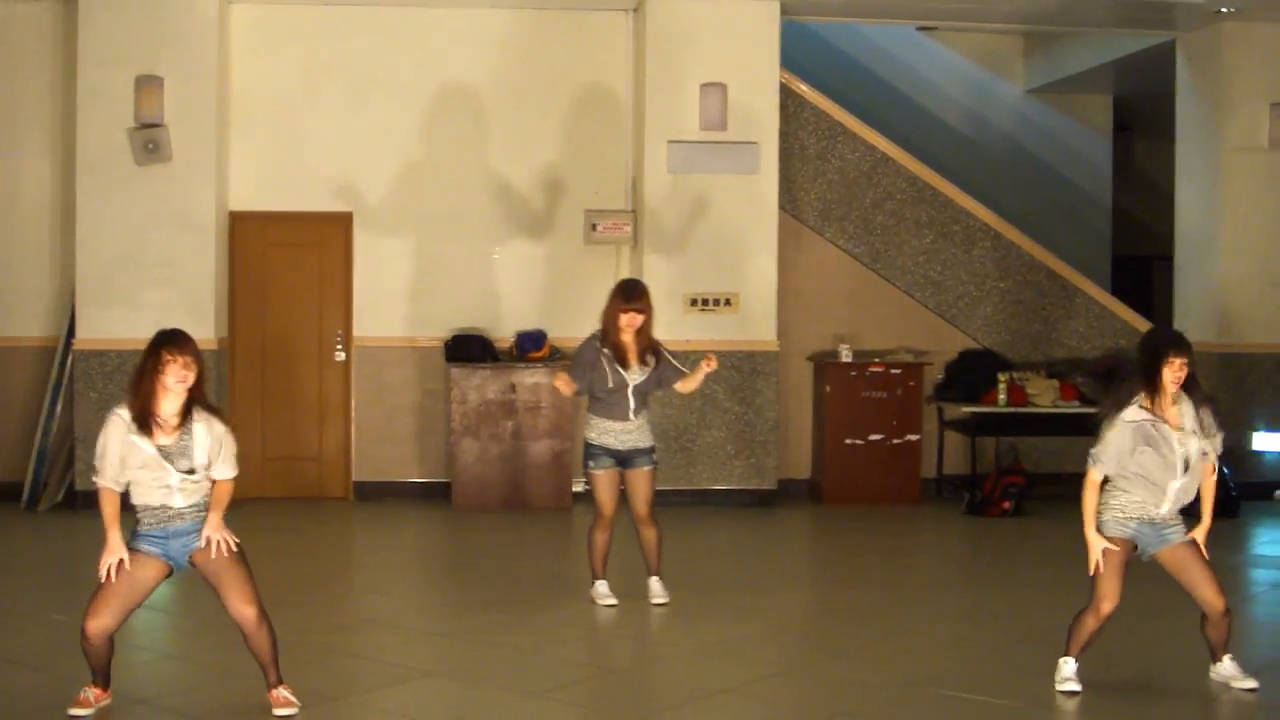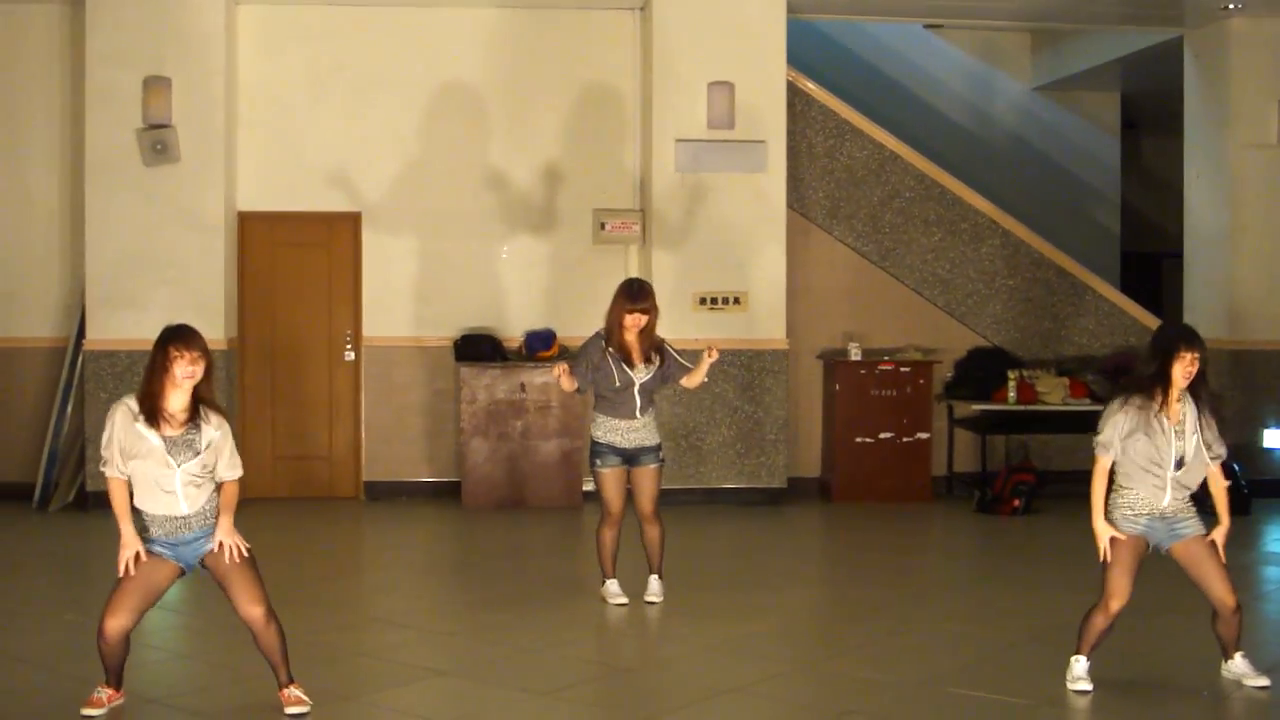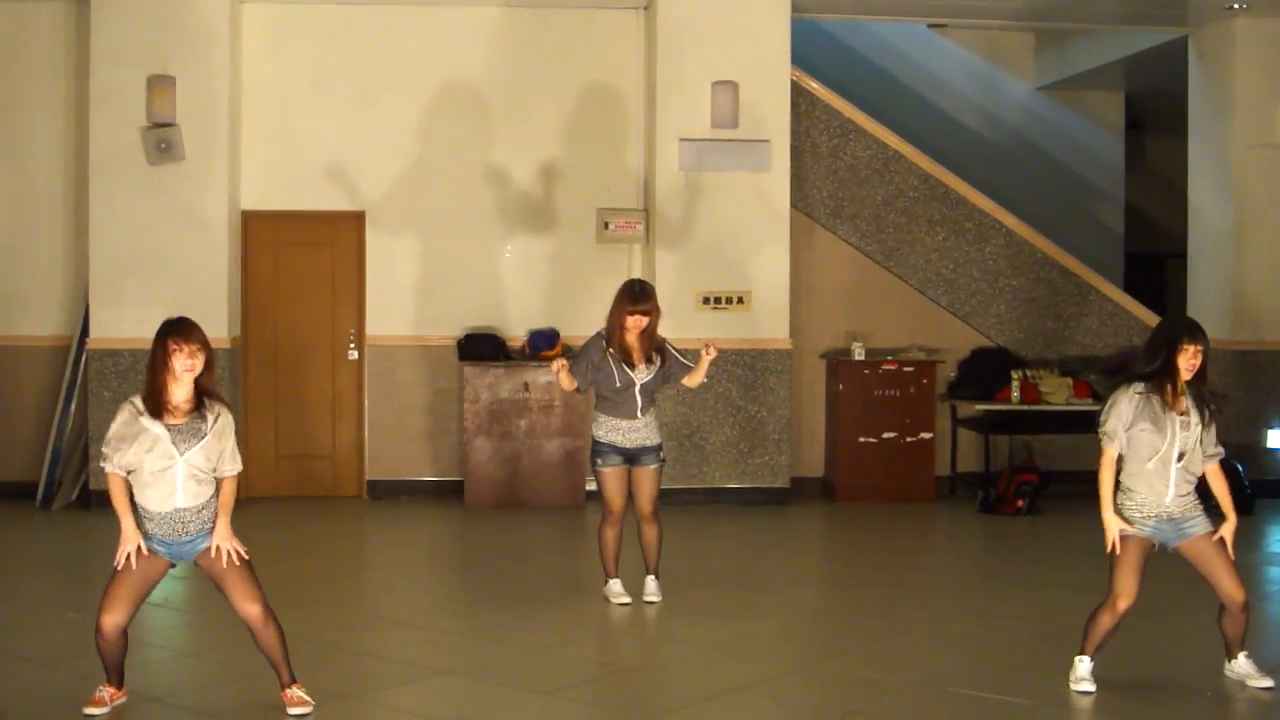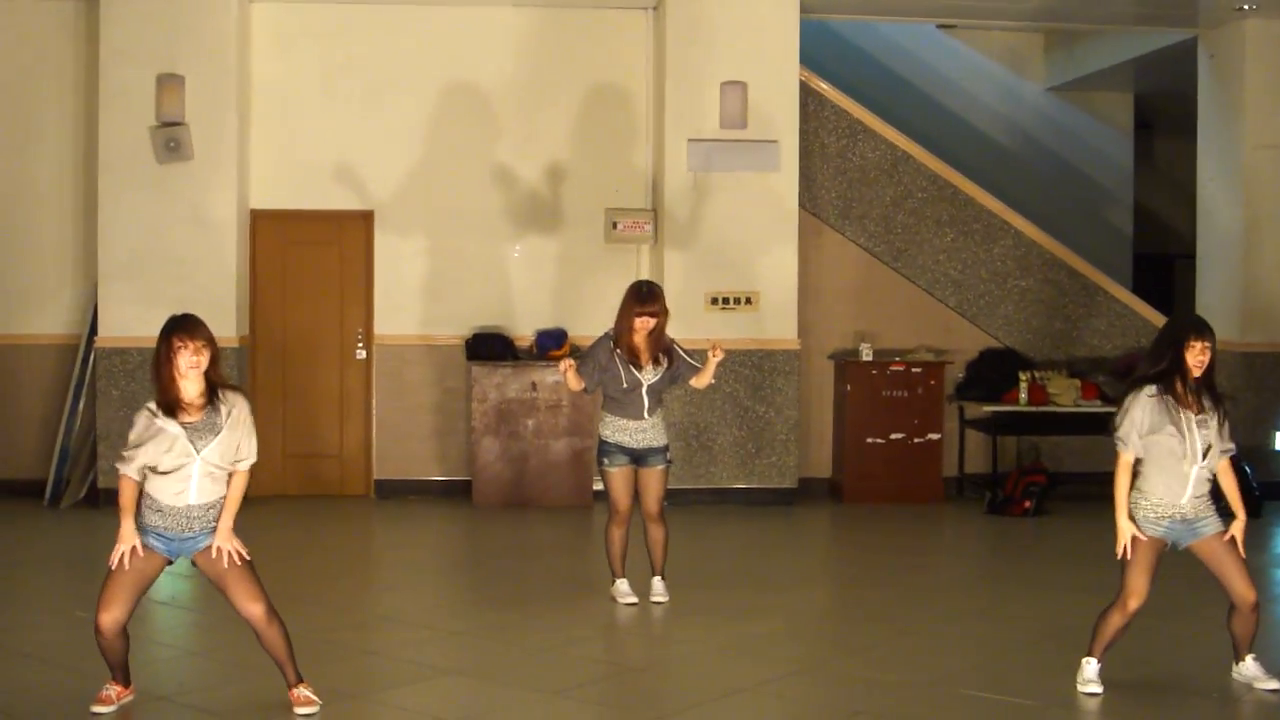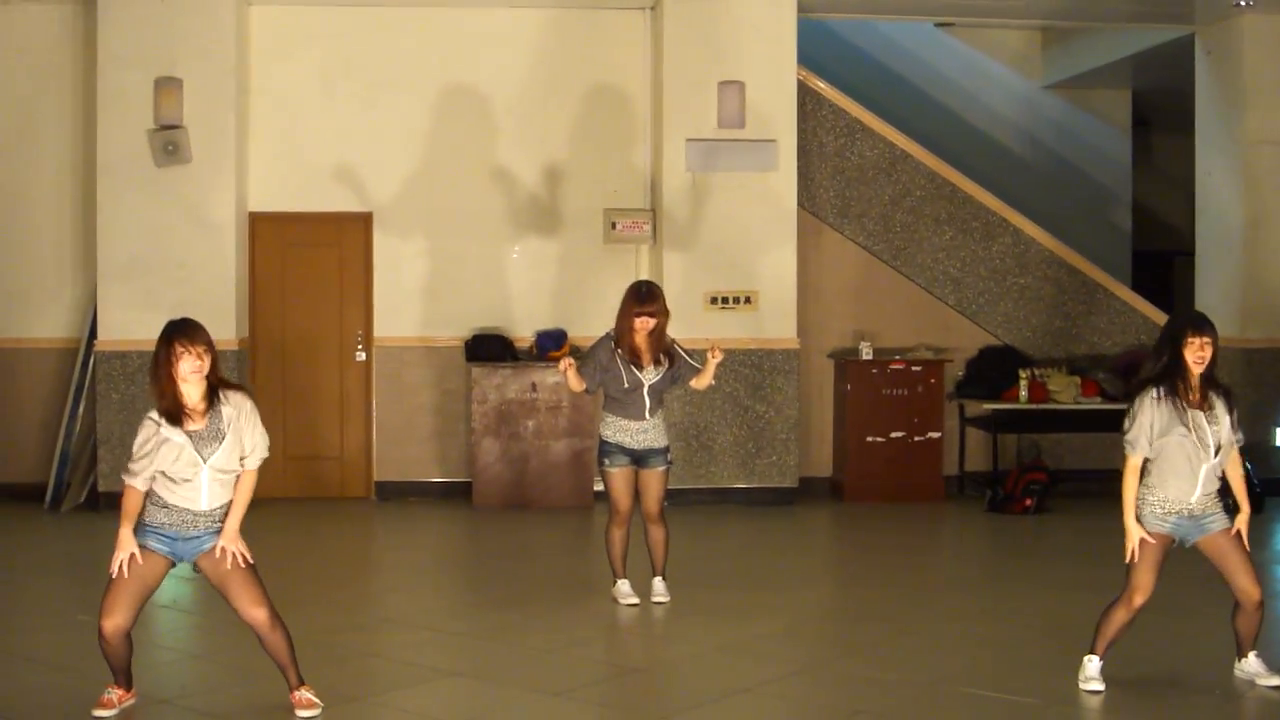
dt=0.1s
person 1, frame 1
left shoulder: (208, 424)
right shoulder: (121, 423)
left elbow: (224, 476)
right elbow: (108, 482)
left wrist: (216, 517)
right wrist: (113, 537)
left hip: (200, 527)
right hip: (148, 535)
left knee: (249, 612)
right knee: (95, 626)
left ankle: (276, 687)
right ankle: (100, 688)
person 1, frame 2
left shoulder: (214, 423)
right shoulder: (127, 414)
right elbow: (115, 473)
left wrist: (227, 520)
right wrist: (127, 532)
left hip: (211, 530)
right hip: (159, 539)
left knee: (257, 612)
right knee: (112, 625)
left ankle: (288, 686)
right ankle: (112, 688)
person 1, frame 3
left shoulder: (218, 414)
right shoulder: (135, 413)
left elbow: (227, 474)
right elbow: (115, 468)
left wrist: (224, 524)
right wrist: (128, 526)
left hip: (206, 530)
right hip: (152, 534)
left knee: (254, 609)
right knee: (108, 620)
left ankle: (289, 684)
right ankle: (114, 686)
person 1, frame 4
left shoulder: (233, 405)
right shoulder: (152, 416)
left elbow: (241, 467)
right elbow: (129, 472)
left wrist: (226, 524)
right wrist: (127, 525)
left hip: (210, 528)
right hip: (153, 530)
left knee: (257, 609)
right knee: (107, 619)
left ankle: (296, 684)
right ankle: (121, 684)
person 1, frame 5
left shoulder: (237, 404)
right shoulder: (157, 423)
left elbow: (250, 466)
right elbow: (137, 481)
left wrist: (232, 526)
right wrist: (125, 531)
left hip: (214, 530)
right hip: (157, 531)
left knee: (260, 614)
right knee: (111, 624)
left ankle: (297, 687)
right ankle: (123, 688)
person 2, frame 1
left shoulder: (1196, 411)
right shoulder: (1127, 421)
left elbow: (1208, 464)
right elbow: (1094, 477)
left wrist: (1205, 521)
right wrist: (1090, 533)
left hip: (1167, 521)
right hip: (1121, 515)
left knee: (1217, 605)
right knee: (1105, 604)
left ankle: (1221, 664)
right ankle: (1067, 664)
person 2, frame 2
left shoulder: (1198, 411)
right shoulder: (1128, 408)
left elbow: (1214, 467)
right elbow: (1102, 465)
left wrist: (1224, 522)
right wrist: (1098, 521)
left hip: (1180, 515)
right hip: (1131, 512)
left knee: (1228, 601)
right knee: (1114, 602)
left ankle: (1233, 661)
right ankle: (1079, 663)
person 2, frame 3
left shoulder: (1198, 404)
right shoulder: (1132, 397)
left elbow: (1211, 464)
right elbow: (1110, 456)
left wrist: (1231, 516)
right wrist: (1107, 512)
left hip: (1187, 512)
right hip: (1138, 511)
left knee: (1236, 596)
right knee: (1120, 601)
left ankle: (1236, 661)
right ankle: (1082, 663)
person 2, frame 4
left shoulder: (1210, 403)
right shoulder: (1146, 399)
left elbow: (1222, 462)
right elbow: (1125, 461)
left wrist: (1240, 515)
right wrist: (1121, 518)
left hip: (1200, 512)
right hip: (1151, 511)
left knee: (1247, 597)
right knee: (1131, 601)
left ankle: (1244, 663)
right ankle: (1090, 665)
person 2, frame 5
left shoulder: (1218, 398)
right shoulder: (1155, 400)
left elbow: (1231, 456)
right elbow: (1134, 461)
left wrist: (1245, 510)
right wrist: (1129, 520)
left hip: (1208, 510)
right hip: (1159, 510)
right knee: (1136, 596)
left ankle: (1247, 660)
right ankle: (1092, 662)
person 3, frame 1
left shoulder: (652, 349)
right shoulder: (595, 347)
left elbow: (684, 385)
right elbow: (572, 387)
left wrist: (702, 370)
right wrist: (562, 381)
left hip: (639, 440)
right hip: (602, 441)
left knee: (644, 515)
right knee: (605, 515)
left ankle: (655, 579)
right ankle: (599, 583)
person 3, frame 2
left shoulder: (656, 348)
right shoulder: (599, 345)
left elbow: (689, 380)
right elbow: (572, 383)
left wrist: (705, 363)
right wrist: (562, 374)
left hip: (645, 439)
right hip: (608, 440)
left knee: (648, 513)
right knee: (612, 514)
left ankle: (655, 578)
right ankle: (610, 582)
person 3, frame 3
left shoulder: (658, 348)
right shoulder: (600, 345)
left elbow: (691, 379)
right elbow: (572, 384)
left wrist: (705, 360)
right wrist: (561, 371)
left hip: (646, 439)
right hip: (609, 439)
left knee: (647, 512)
right knee: (614, 513)
left ankle: (652, 578)
right ankle: (612, 581)
person 3, frame 4
left shoulder: (666, 349)
right shoulder: (607, 346)
left elbow: (699, 381)
right elbow: (579, 384)
left wrist: (712, 362)
right wrist: (569, 370)
left hip: (653, 439)
right hip: (615, 440)
left knee: (653, 513)
right knee: (620, 513)
left ankle: (658, 579)
right ankle: (619, 581)
person 3, frame 5
left shoulder: (667, 349)
right shoulder: (608, 347)
left elbow: (700, 382)
right elbow: (580, 385)
left wrist: (711, 363)
right wrist: (569, 370)
left hip: (654, 440)
right hip: (616, 440)
left knee: (654, 513)
right knee: (621, 513)
left ankle: (659, 580)
right ankle: (620, 582)
